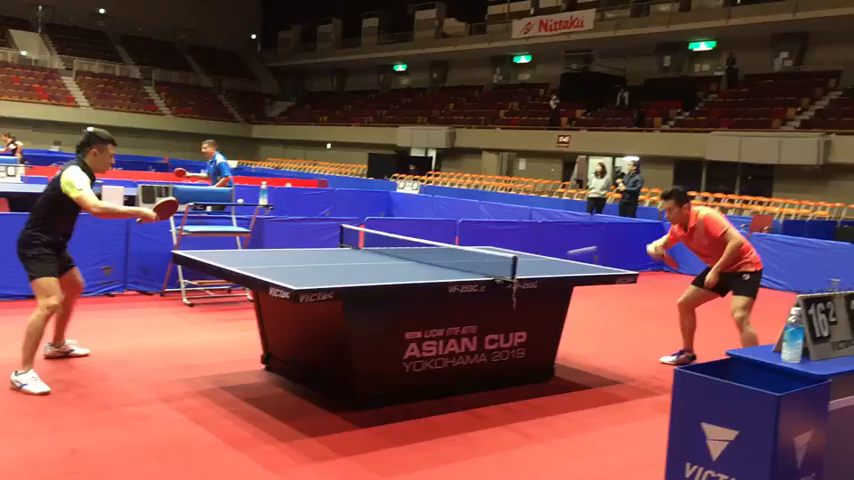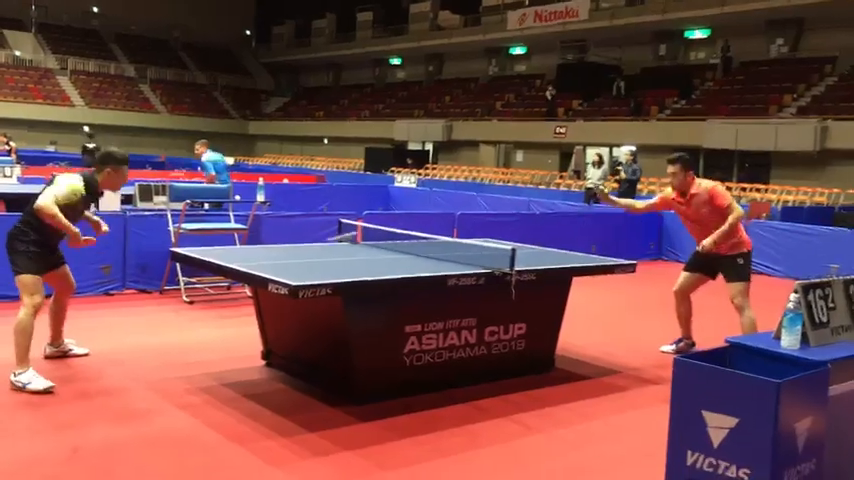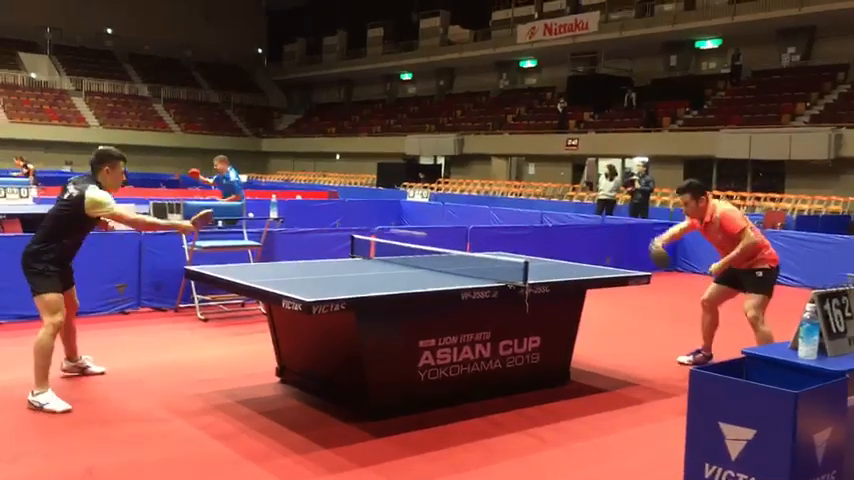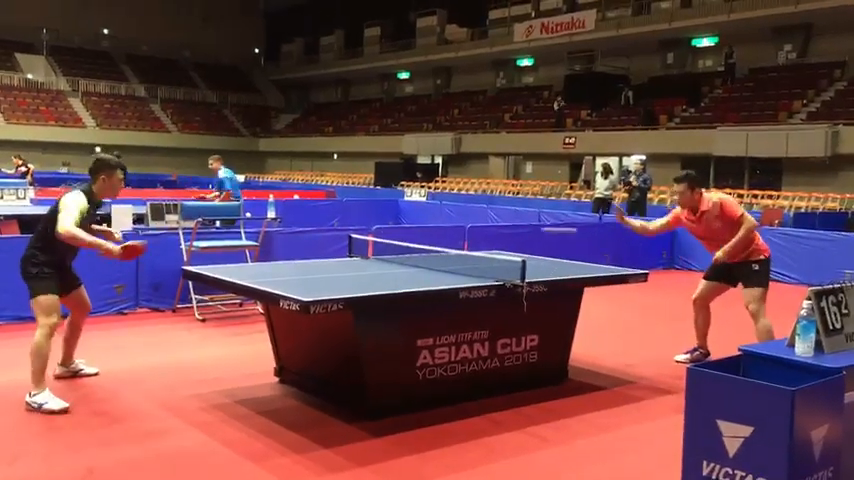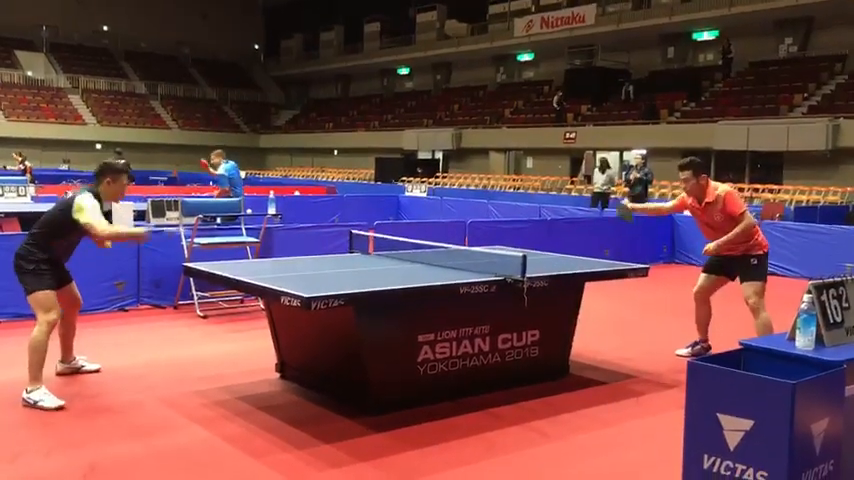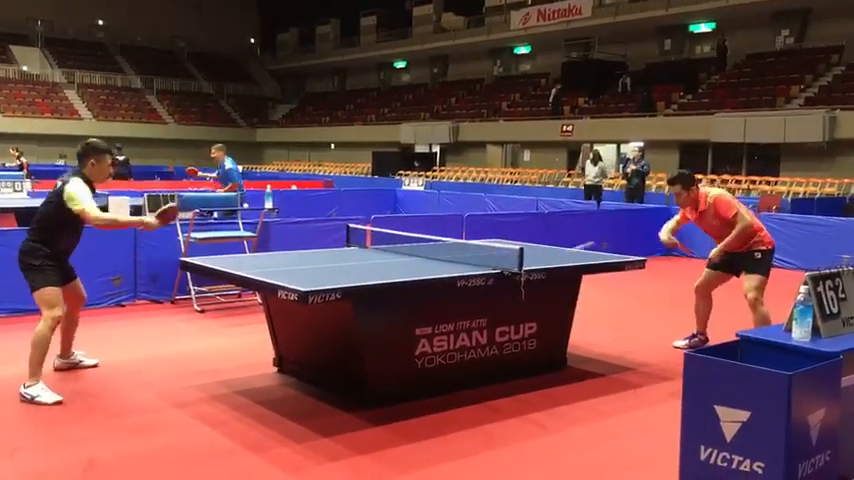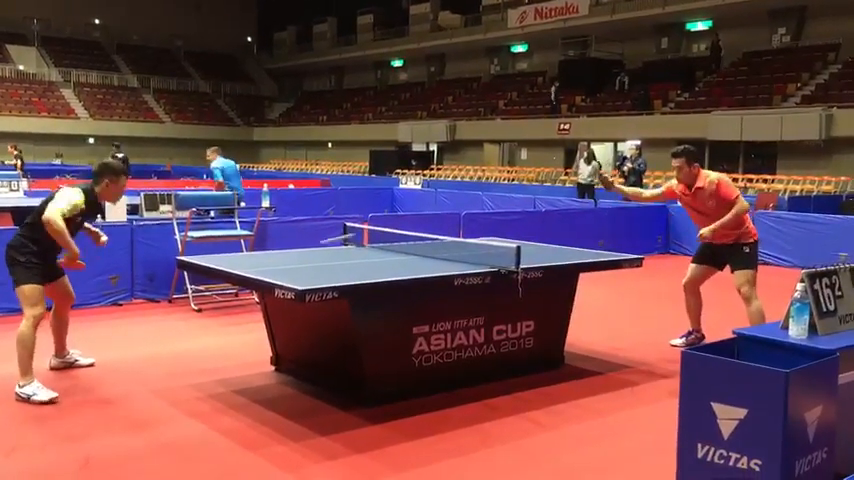
dt=0.3s
person 1, frame 1
left shoulder: (80, 173)
right shoulder: (75, 173)
right elbow: (94, 207)
left wrist: (110, 210)
right wrist: (135, 211)
left hip: (54, 245)
right hip: (37, 245)
left knee: (74, 289)
right knee: (51, 303)
left ankle: (57, 345)
right ankle: (23, 373)
person 1, frame 2
left shoulder: (91, 187)
right shoulder: (74, 183)
right elbow: (42, 206)
left wrist: (93, 220)
right wrist: (72, 231)
left hip: (45, 243)
right hip: (25, 242)
left knee: (66, 288)
right knee: (33, 302)
left ankle: (56, 344)
right ankle: (21, 372)
person 1, frame 3
left shoulder: (80, 184)
right shoulder: (93, 194)
right elbow: (134, 221)
left wrist: (97, 219)
right wrist: (176, 225)
left hip: (57, 259)
right hip: (41, 260)
left knee: (71, 310)
right knee: (54, 321)
left ankle: (73, 360)
right ankle: (40, 393)
person 1, frame 4
left shoulder: (92, 199)
right shoulder: (77, 198)
right elbow: (65, 231)
left wrist: (104, 231)
right wrist: (104, 246)
left hip: (59, 265)
right hip: (40, 265)
left knee: (82, 309)
right knee: (50, 322)
left ankle: (67, 364)
right ankle: (37, 393)
person 1, frame 5
left shoulder: (94, 201)
right shoulder: (85, 200)
right elbow: (103, 230)
left wrist: (99, 238)
right wrist: (136, 233)
left hip: (50, 260)
right hip: (35, 260)
left knee: (74, 306)
right knee: (50, 317)
left ankle: (68, 361)
right ankle: (34, 390)
person 1, frame 6
left shoulder: (75, 183)
right shoulder: (76, 187)
right elbow: (98, 220)
left wrist: (88, 216)
right wrist: (141, 221)
left hip: (54, 256)
right hip: (38, 256)
left knee: (77, 301)
right knee: (53, 314)
left ankle: (66, 356)
right ankle: (31, 384)
person 1, frame 7
left shoulder: (92, 202)
right shoulder: (75, 195)
right elbow: (50, 218)
left wrist: (95, 233)
right wrist: (72, 249)
left hip: (42, 254)
right hip: (24, 254)
left knee: (65, 301)
right knee: (35, 314)
left ankle: (61, 356)
right ankle: (26, 384)
person 2, frame 1
left shoulder: (706, 217)
right shoulder: (678, 227)
left elbow: (736, 241)
right elbow: (662, 243)
left wrist: (715, 271)
right wrist: (654, 249)
left hip: (744, 266)
right hip: (721, 270)
left knee: (739, 316)
right knee: (684, 304)
right ankle: (687, 353)
person 2, frame 2
left shoulder: (709, 189)
right shoulder: (671, 196)
left elbow: (738, 214)
right elbow: (641, 206)
left wrist: (715, 238)
right wrist: (611, 200)
left hip: (735, 250)
right hip: (707, 251)
left knee: (740, 302)
right knee: (680, 291)
right ankle: (687, 340)
person 2, frame 3
left shoulder: (723, 213)
right shoulder: (697, 217)
left elbow: (750, 241)
right elbow: (680, 228)
left wrist: (722, 264)
right wrist: (661, 241)
left hip: (761, 263)
right hip: (737, 265)
left knee: (753, 315)
right knee: (707, 302)
right ankle: (704, 353)
person 2, frame 4
left shoulder: (720, 202)
right shoulder: (682, 213)
left elbow: (751, 224)
right elbow: (651, 228)
left wrist: (727, 249)
right wrist: (626, 221)
left hip: (753, 256)
right hip: (725, 260)
left knee: (755, 310)
right knee: (699, 300)
right ankle: (702, 349)
person 2, frame 5
left shoulder: (724, 194)
right shoulder: (688, 198)
left elbow: (749, 224)
right elbow: (662, 208)
left wrist: (719, 243)
right wrist: (632, 207)
left hip: (751, 250)
right hip: (724, 252)
left knee: (754, 303)
right knee: (699, 294)
right ankle: (702, 344)
person 2, frame 6
left shoulder: (716, 198)
right shoulder: (689, 208)
left elbow: (746, 223)
right elbow: (673, 223)
left wrist: (720, 248)
right wrist: (664, 235)
left hip: (756, 245)
right hip: (731, 249)
left knee: (752, 297)
right knee: (701, 288)
right ankle: (700, 336)
person 2, frame 7
left shoulder: (716, 181)
right shoulder: (677, 187)
left elbow: (743, 207)
right elbow: (645, 195)
left wrist: (715, 227)
right wrist: (616, 187)
left hip: (740, 239)
right hip: (714, 242)
left knee: (746, 292)
right knee: (689, 284)
right ankle: (696, 333)
